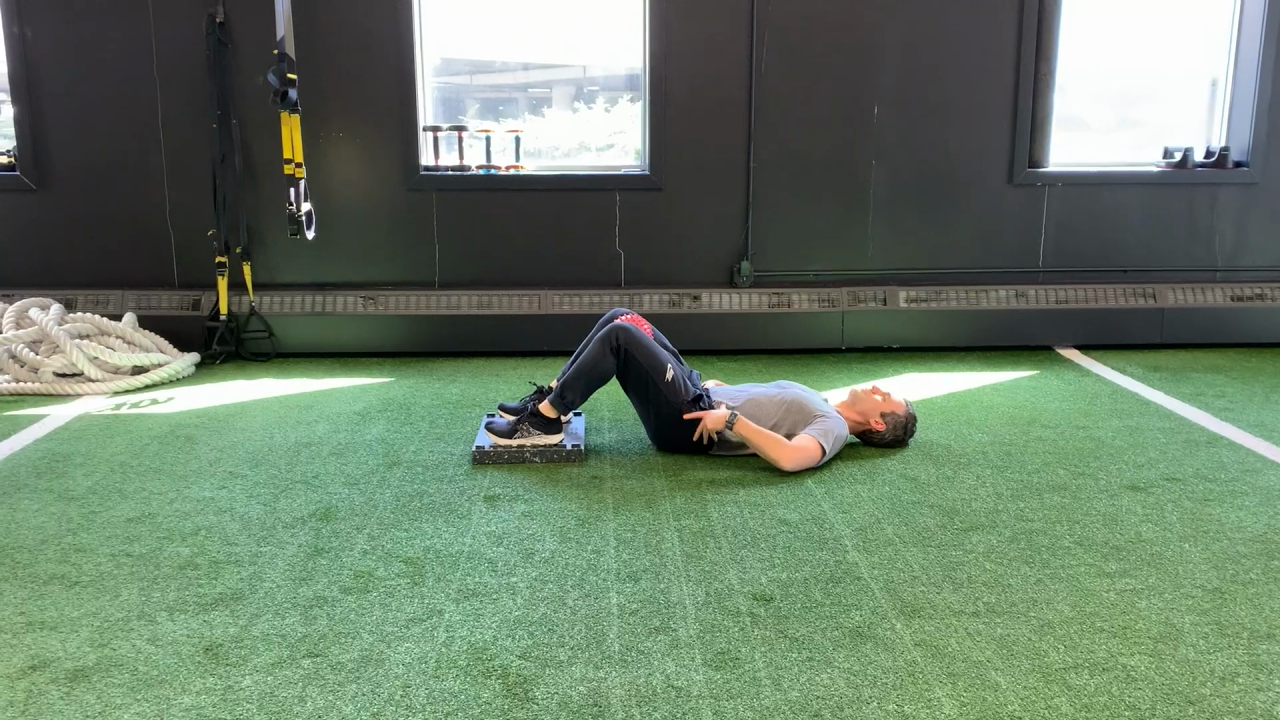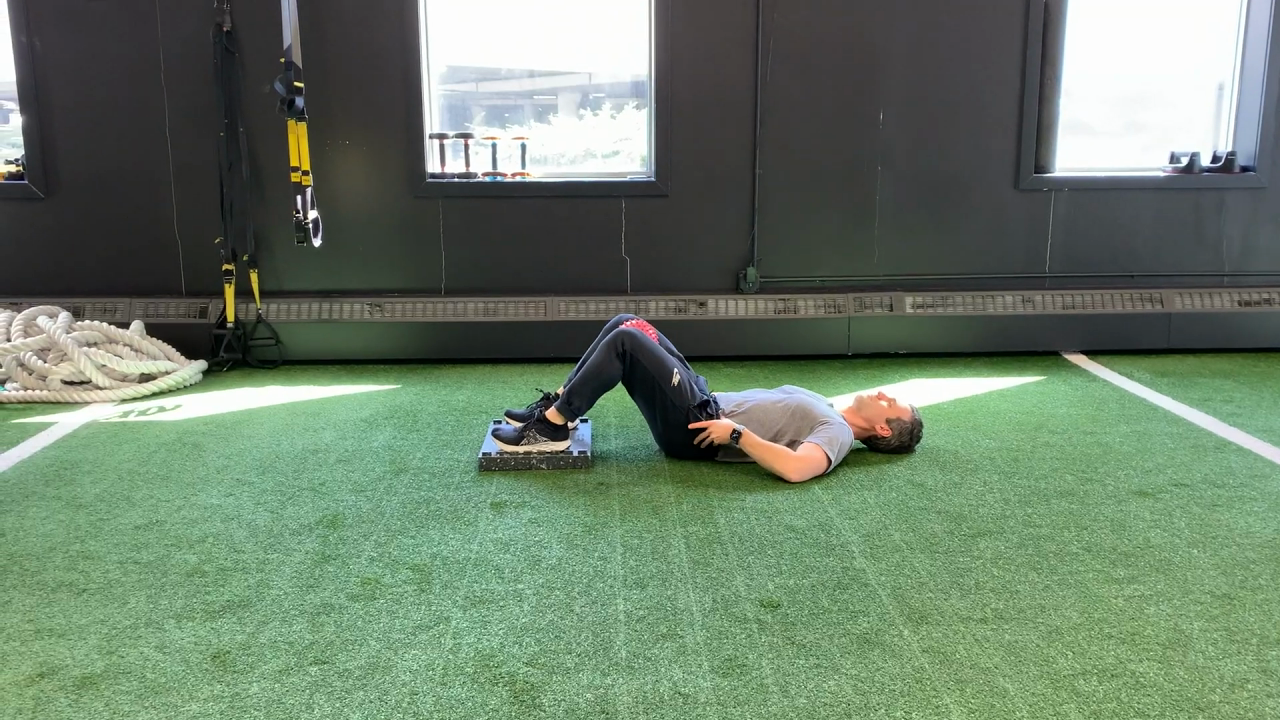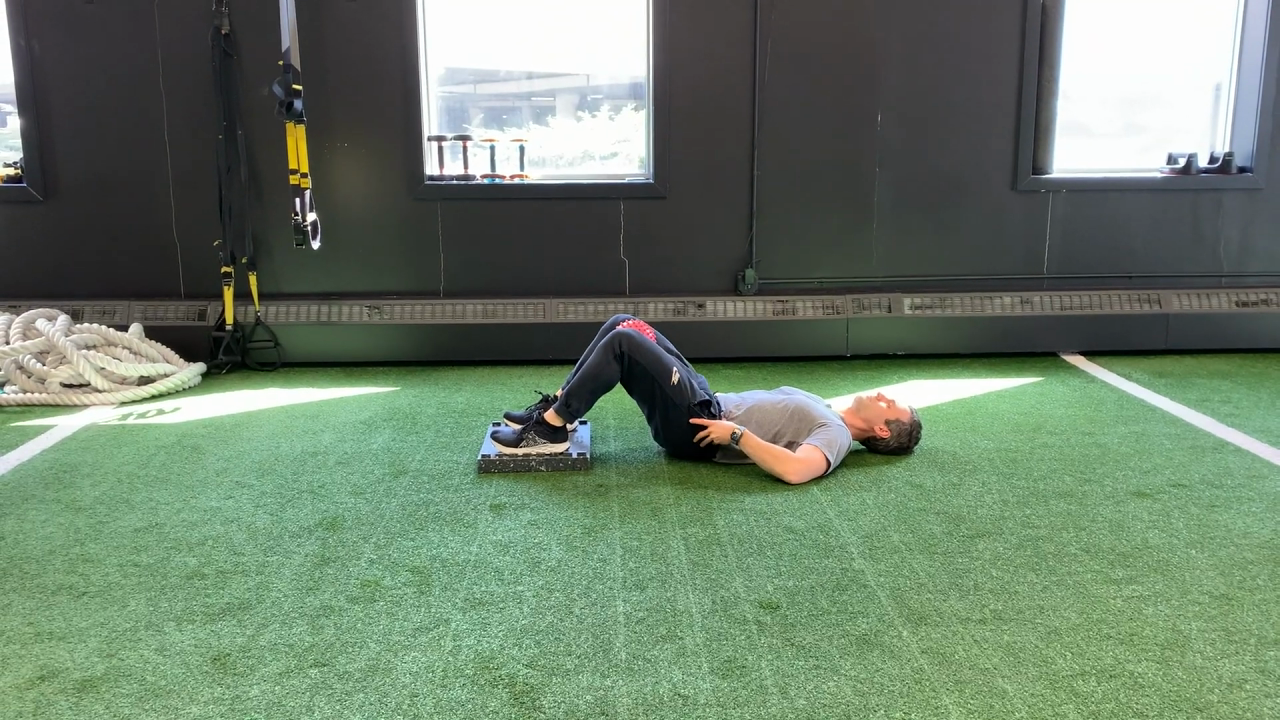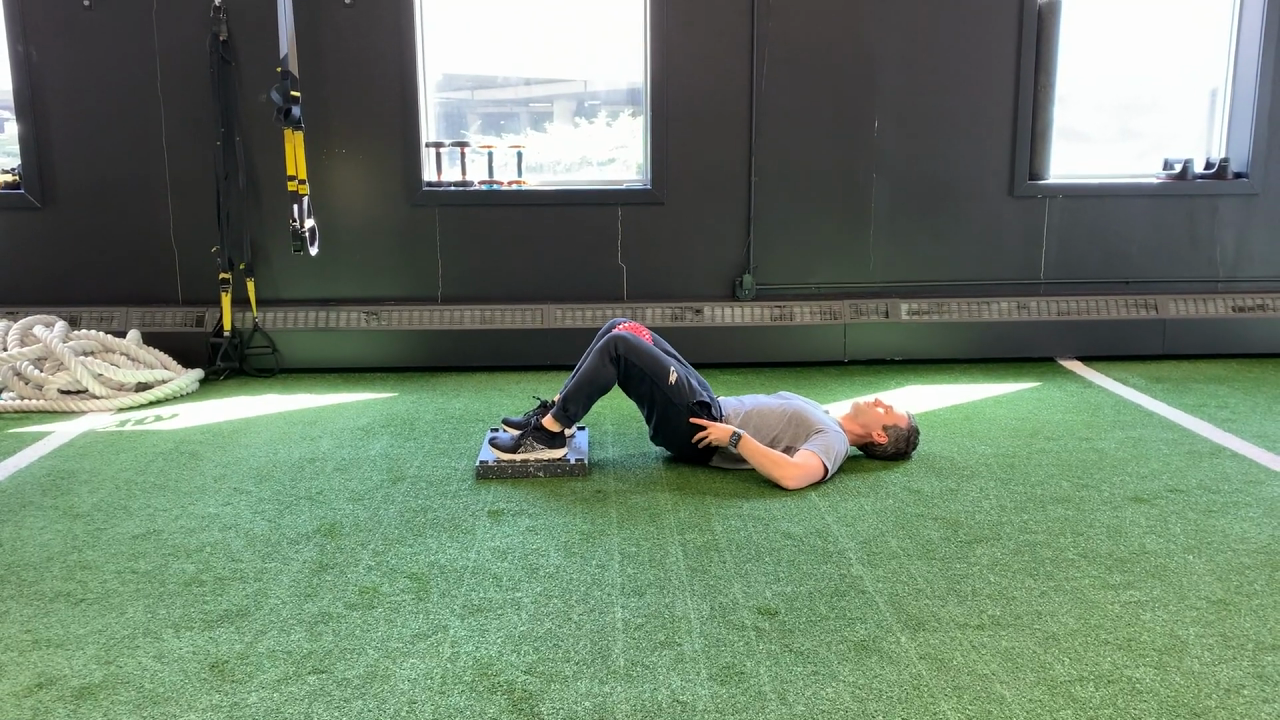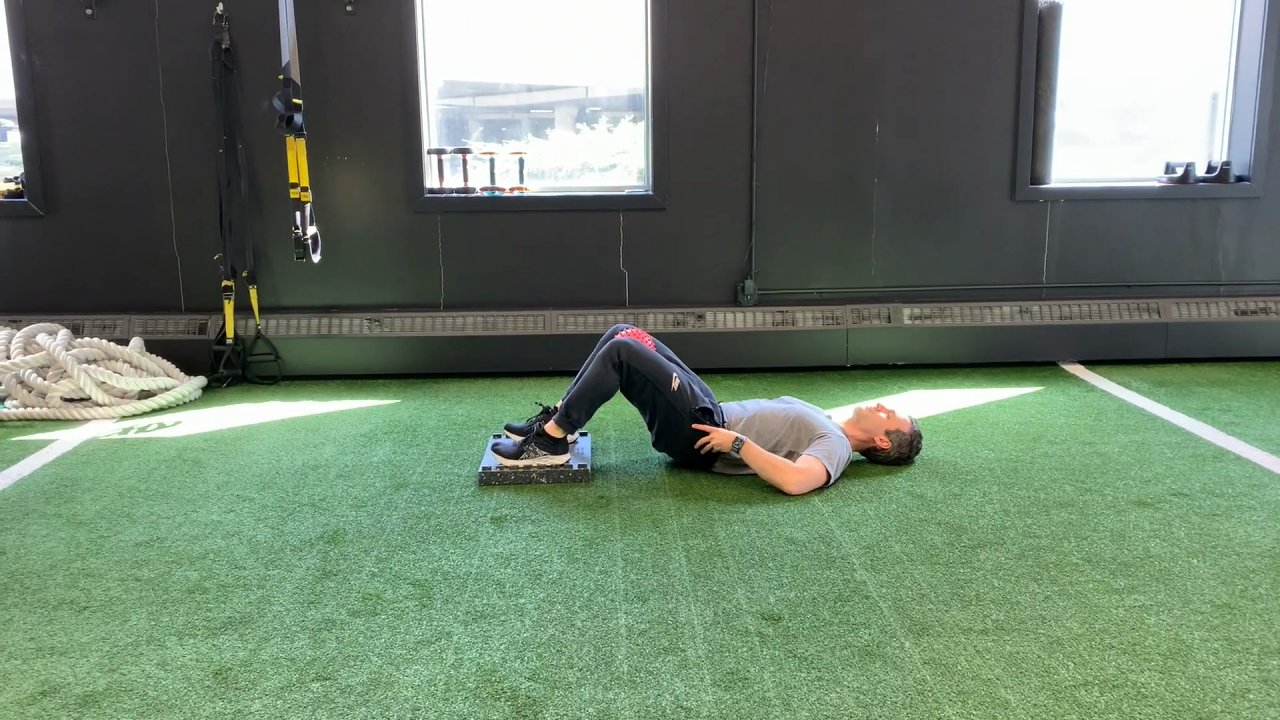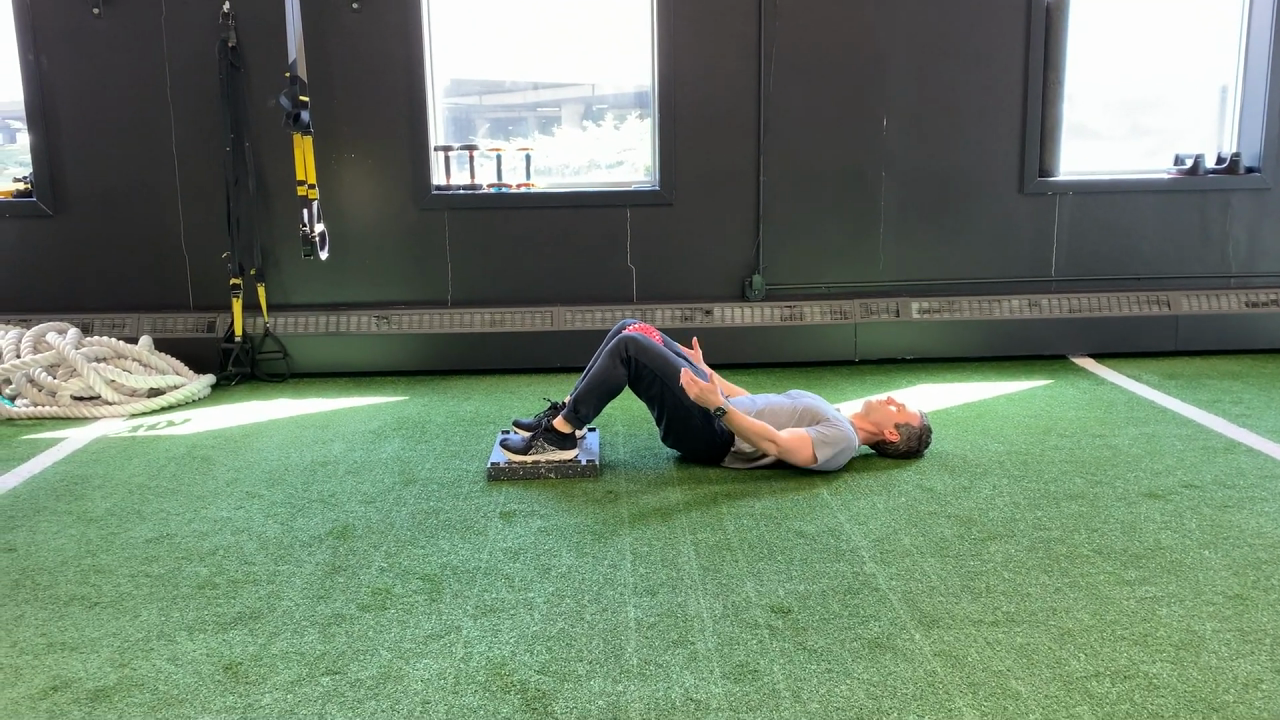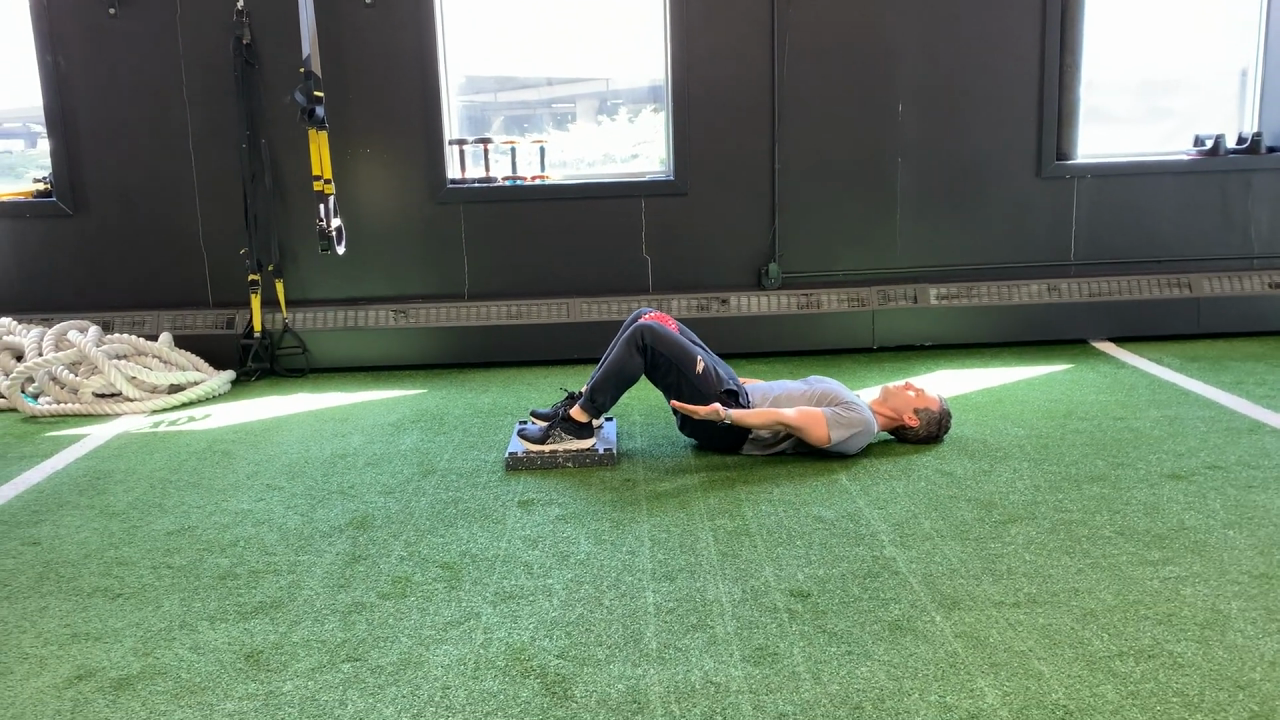
dt=0.5s
person 1, frame 1
left shoulder: (832, 429)
right shoulder: (820, 407)
left elbow: (788, 457)
left wrist: (731, 419)
right wrist: (712, 384)
left hip: (690, 424)
right hip: (700, 401)
left knee: (620, 337)
right knee: (622, 319)
left ankle: (544, 421)
right ankle: (548, 397)
person 1, frame 2
left shoulder: (838, 434)
right shoulder: (824, 411)
left elbow: (794, 469)
left wrist: (736, 433)
left hip: (695, 425)
right hip: (707, 403)
left knee: (625, 340)
right knee: (626, 324)
left ankle: (551, 427)
right ankle: (557, 404)
person 1, frame 3
left shoulder: (835, 436)
right shoulder: (824, 413)
left elbow: (793, 470)
left wrist: (736, 434)
left hip: (696, 426)
right hip: (709, 404)
left knee: (622, 342)
right knee: (624, 325)
left ankle: (550, 429)
right ankle: (555, 406)
person 1, frame 4
left shoulder: (833, 442)
right shoulder: (822, 420)
left elbow: (791, 476)
left wrist: (735, 437)
left hip: (698, 427)
right hip: (709, 408)
left knee: (618, 345)
right knee: (622, 329)
left ankle: (548, 434)
right ankle: (554, 411)
person 1, frame 5
left shoulder: (835, 447)
right shoulder: (825, 425)
left elbow: (793, 481)
left wrist: (737, 443)
left hip: (700, 433)
right hip: (711, 413)
left knee: (620, 351)
right knee: (624, 335)
left ankle: (550, 441)
right ankle: (556, 418)
person 1, frame 6
left shoulder: (842, 440)
right shoulder: (833, 420)
left elbow: (774, 444)
left wrist: (716, 405)
right wrist: (704, 370)
left hip: (711, 434)
right hip: (719, 413)
left knee: (630, 346)
right knee: (632, 329)
left ankle: (559, 436)
right ankle: (564, 413)
person 1, frame 7
left shoulder: (859, 425)
right shoulder: (852, 406)
left elbow: (785, 420)
left wrist: (721, 415)
right wrist: (725, 389)
left hip: (731, 424)
right hip: (736, 393)
left knee: (645, 335)
right knee: (648, 319)
left ankle: (577, 424)
right ankle: (582, 403)
